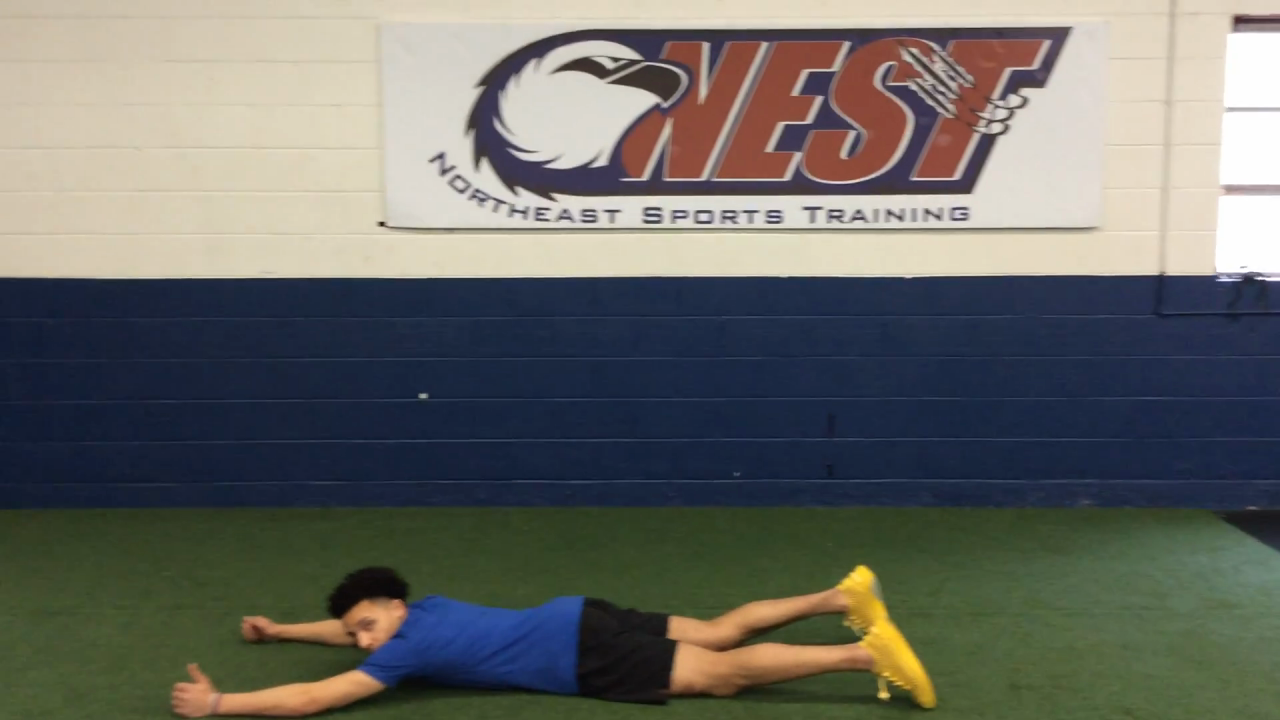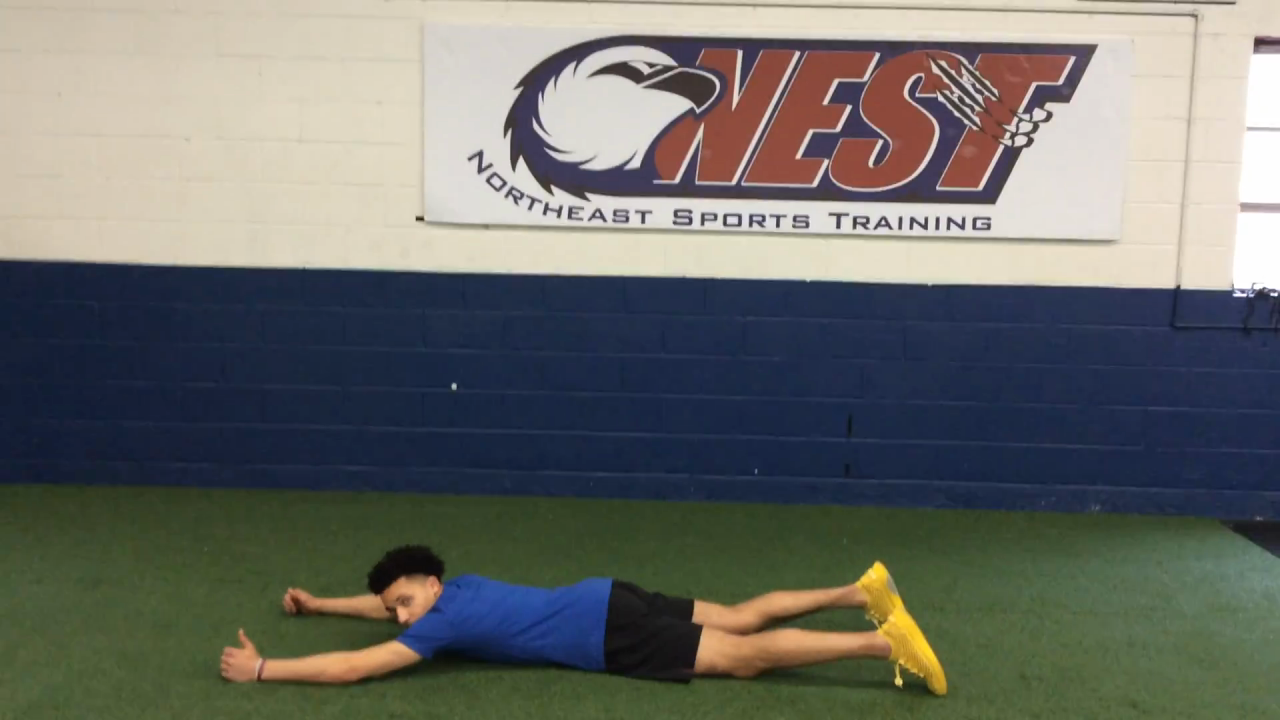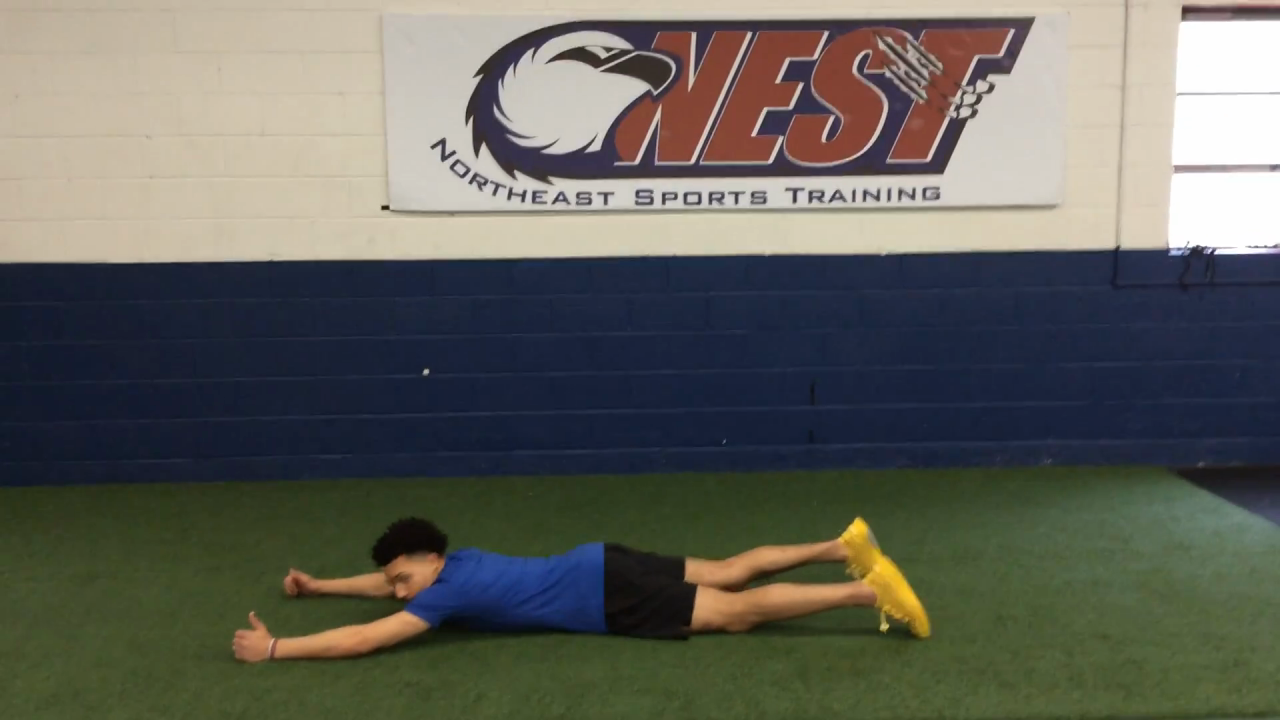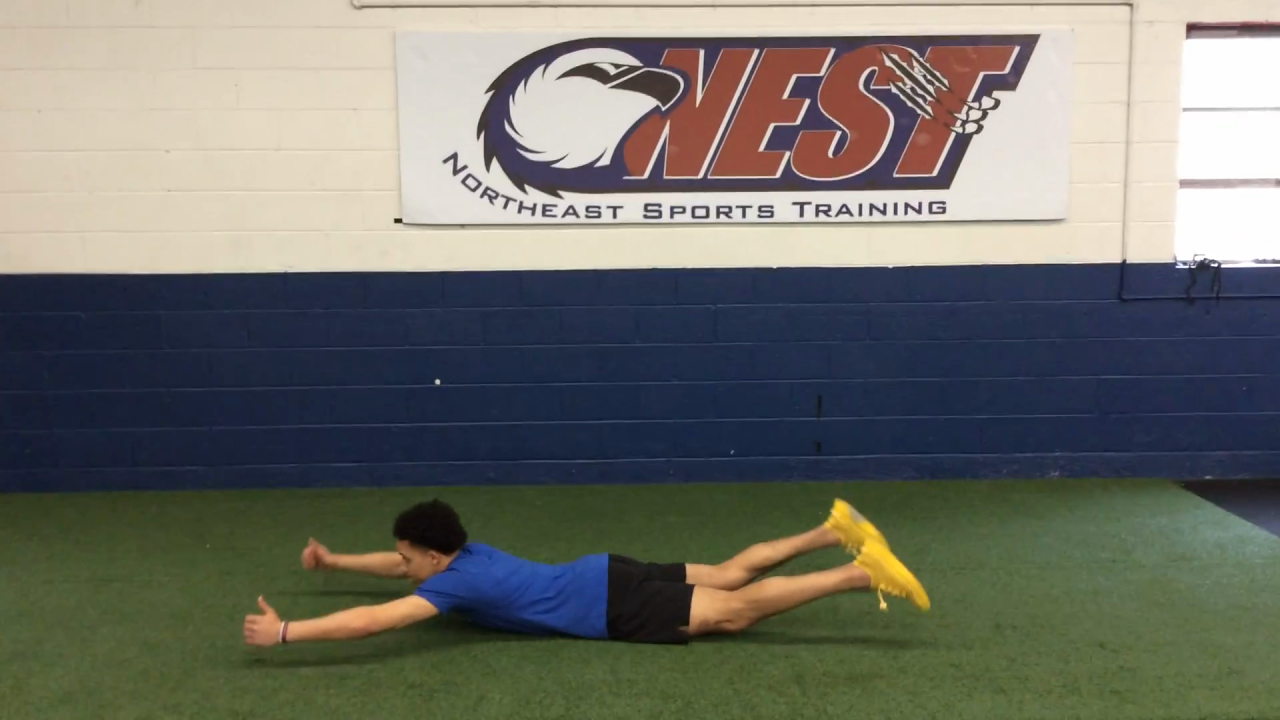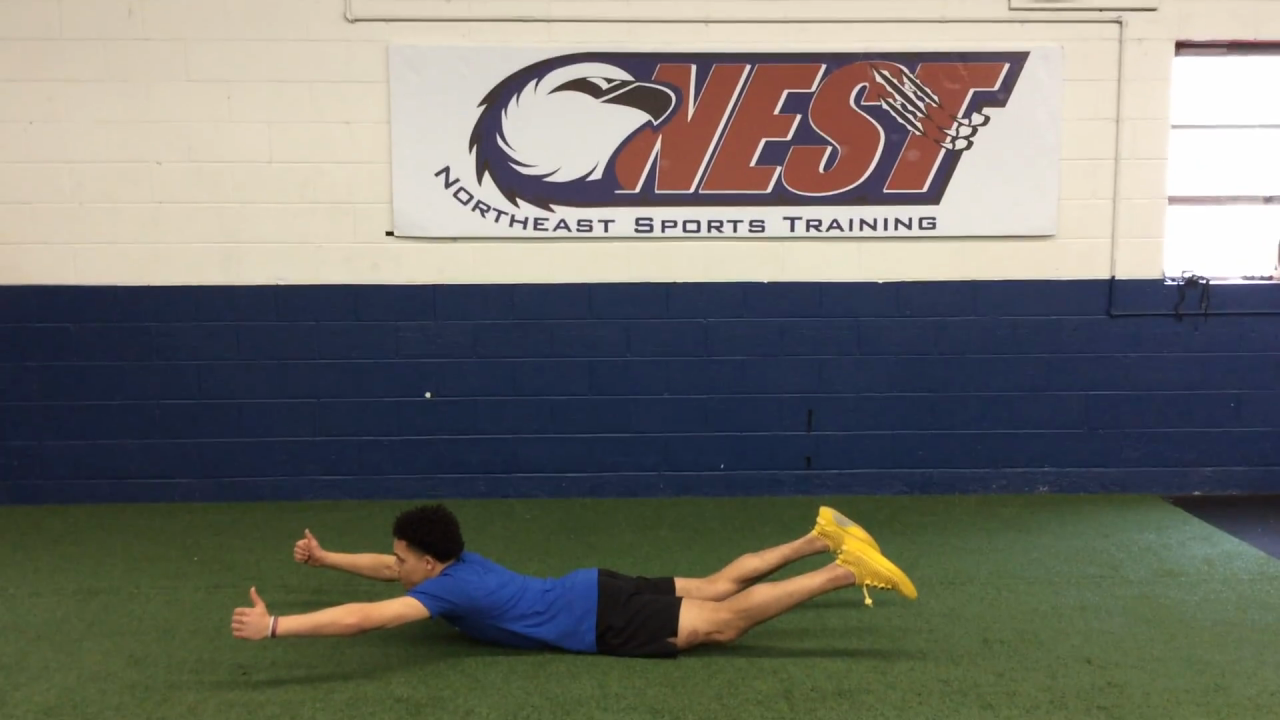
dt=1s
person 1, frame 1
left shoulder: (410, 646)
right shoulder: (423, 611)
right elbow: (355, 628)
right wrist: (281, 628)
left hip: (583, 657)
right hip: (580, 623)
right knee: (719, 633)
left ankle: (865, 653)
right ankle: (843, 596)
person 1, frame 2
left shoulder: (444, 620)
right shoulder: (455, 588)
left elbow: (352, 668)
right elbow: (389, 602)
left wrist: (264, 670)
right wrist: (319, 603)
left hip: (610, 635)
right hip: (607, 604)
left knee: (743, 658)
right knee: (740, 619)
left ankle: (882, 641)
right ankle: (861, 592)
person 1, frame 3
left shoulder: (448, 592)
right shoulder: (451, 561)
left elbow: (361, 640)
right elbow: (386, 582)
left wrist: (275, 649)
right wrist: (318, 585)
left hip: (607, 598)
right hip: (601, 568)
left knee: (736, 612)
right knee: (727, 572)
left ankle: (867, 590)
right ankle: (841, 547)
person 1, frame 4
left shoulder: (455, 583)
right shoulder: (464, 552)
left elbow: (372, 621)
right elbow: (404, 565)
left wrist: (285, 632)
right wrist: (336, 560)
left hip: (612, 608)
right hip: (607, 578)
left knee: (735, 613)
right knee: (729, 575)
left ankle: (861, 573)
right ankle: (833, 530)
person 1, frame 5
left shoulder: (446, 589)
right shoulder: (457, 559)
left elbow: (360, 618)
right elbow: (392, 569)
left wrist: (273, 626)
right wrist: (326, 558)
left hip: (601, 621)
right hip: (596, 592)
left knee: (725, 623)
right knee: (717, 586)
left ankle: (847, 571)
right ankle: (819, 537)
